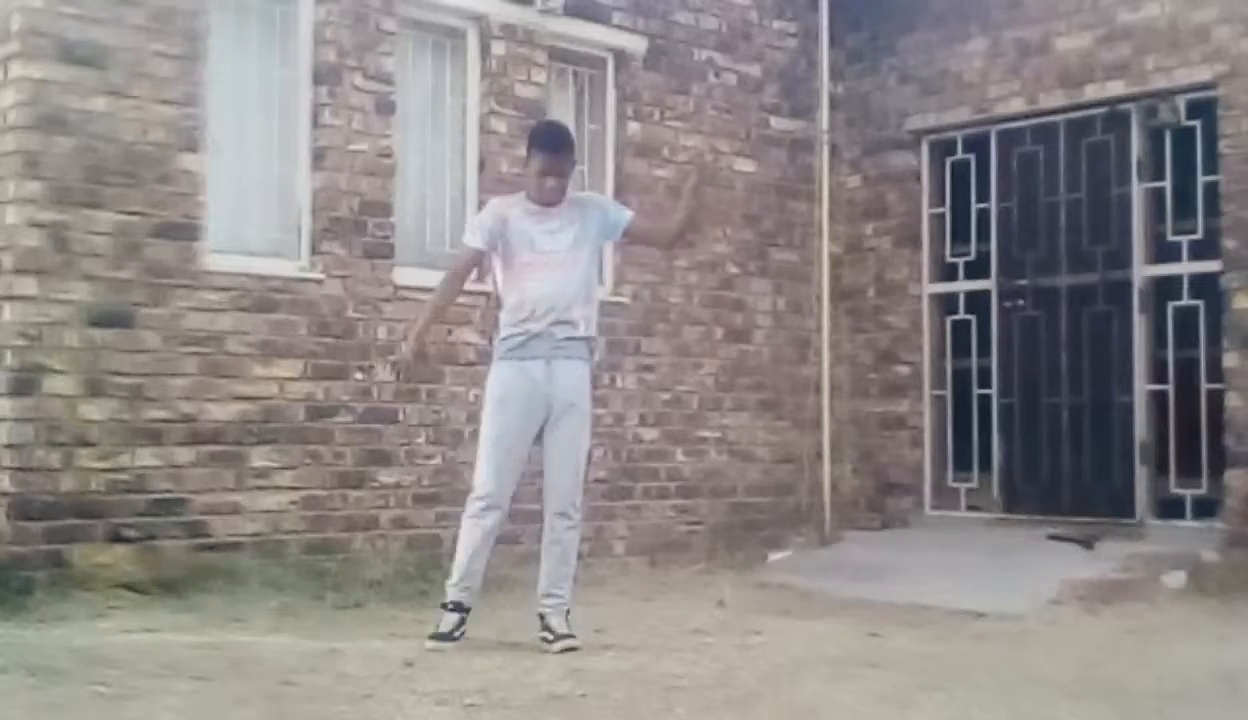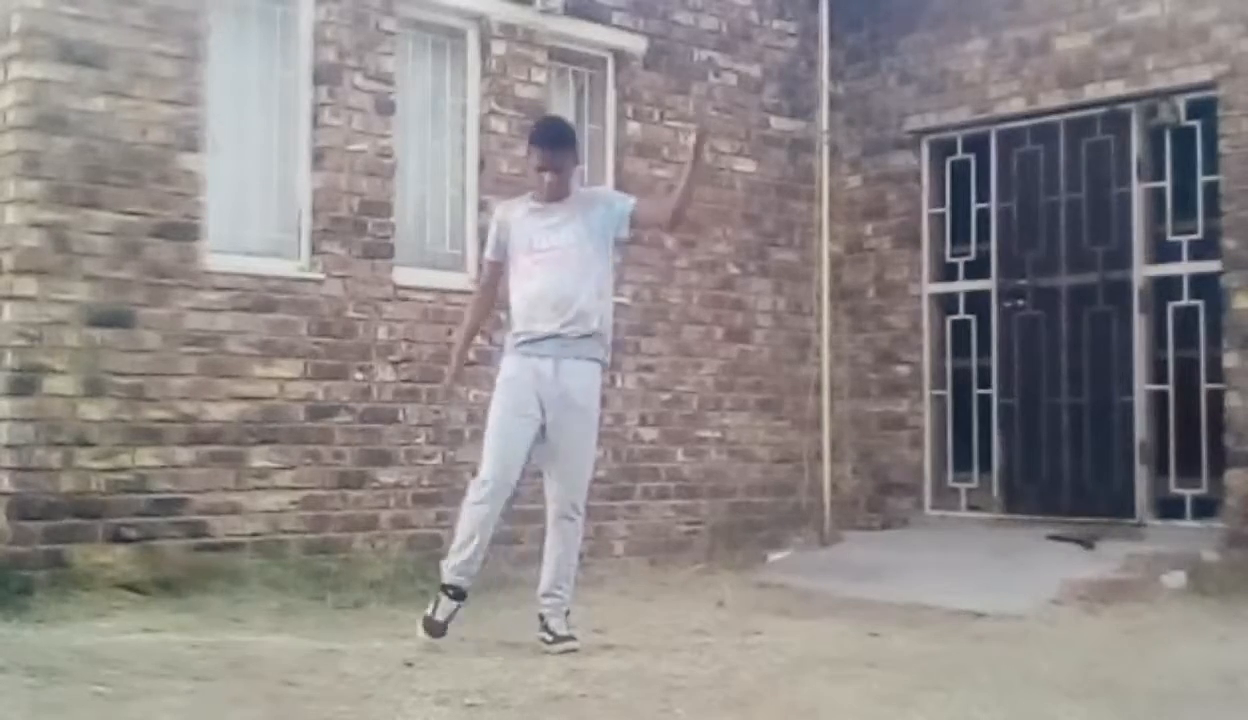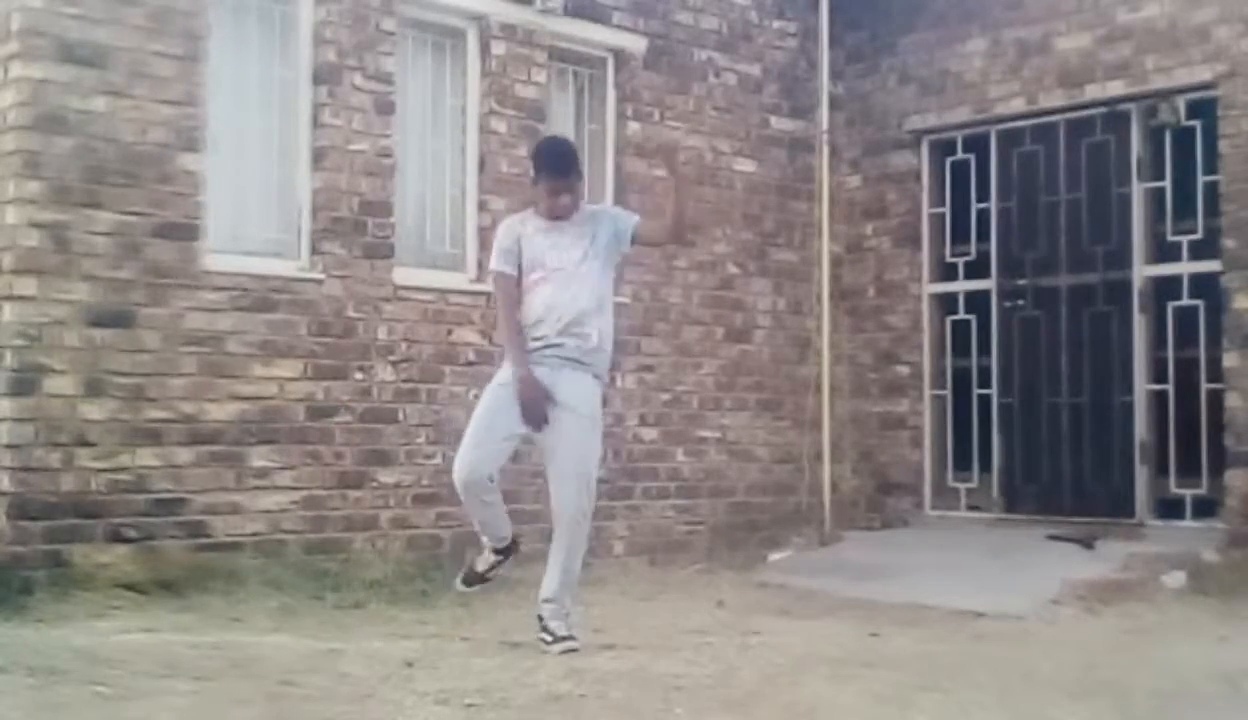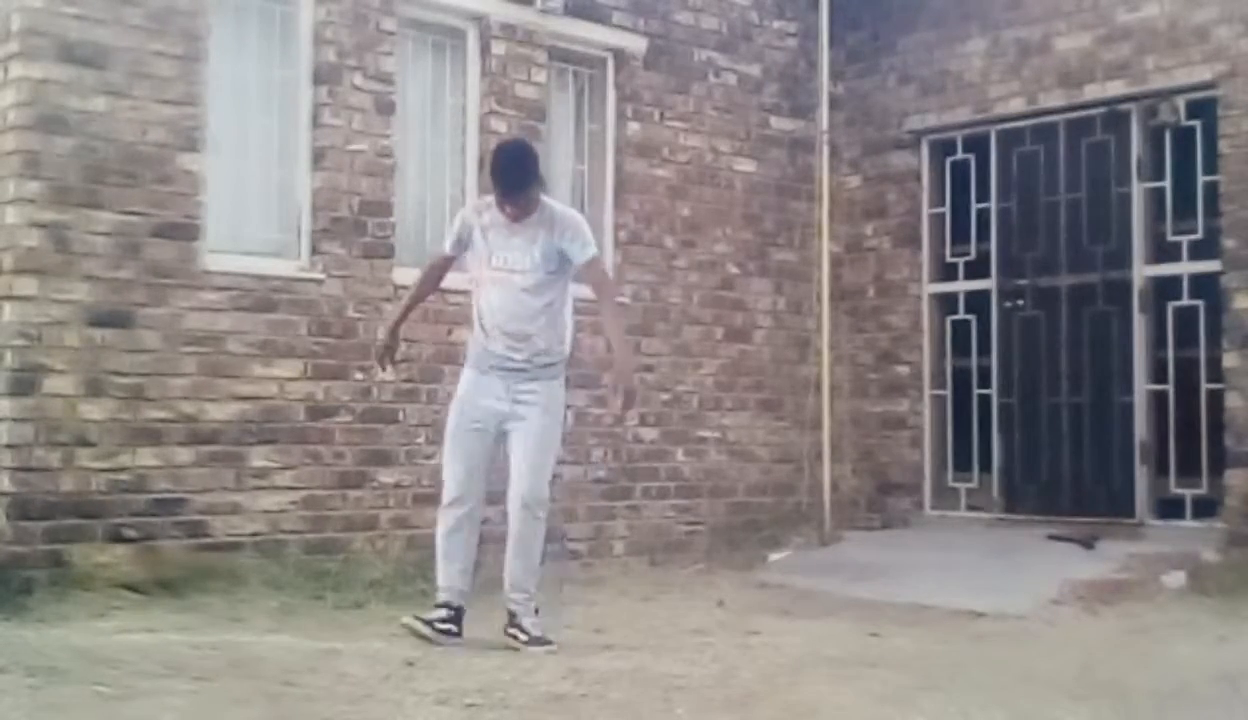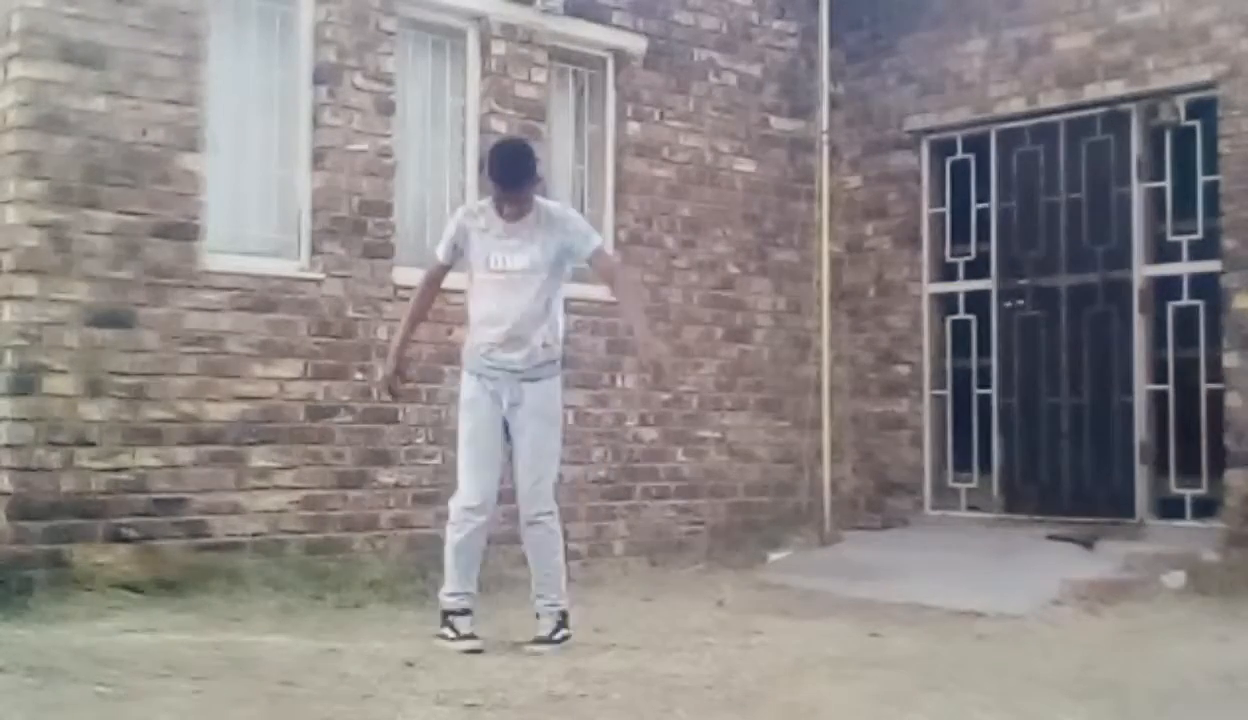
dt=1s
person 1, frame 1
left shoulder: (595, 211)
right shoulder: (500, 213)
left elbow: (668, 235)
right elbow: (460, 273)
left wrist: (692, 191)
right wrist: (419, 332)
left hip: (571, 367)
right hip: (515, 365)
left knee: (565, 499)
right knee: (490, 489)
left ankle: (554, 610)
right ankle: (457, 603)
person 1, frame 2
left shoulder: (603, 207)
right shoulder: (509, 216)
left elbow: (669, 215)
right elbow: (488, 288)
left wrist: (693, 157)
right wrist: (460, 345)
left hip: (580, 367)
right hip: (521, 363)
left knee: (567, 500)
right knee: (493, 479)
left ankle: (553, 613)
right ankle: (453, 585)
person 1, frame 3
left shoulder: (606, 223)
right shoulder: (514, 230)
left elbow: (672, 231)
right elbow: (506, 308)
left wrist: (673, 173)
right wrist: (523, 375)
left hip: (579, 376)
right hip: (520, 371)
left knee: (573, 502)
right knee: (470, 471)
left ankle: (554, 614)
right ankle: (498, 543)
person 1, frame 4
left shoulder: (566, 225)
right shoulder: (474, 217)
left elbow: (605, 290)
right elbow: (437, 270)
left wrist: (622, 358)
right wrist: (395, 325)
left hip: (541, 379)
right hip: (482, 371)
left knee: (527, 496)
right knee: (460, 490)
left ankle: (522, 611)
right ankle: (448, 606)
person 1, frame 5
left shoulder: (563, 223)
right shoulder: (468, 221)
left elbow: (615, 276)
right elbow: (432, 282)
left wrist: (644, 335)
right wrist: (398, 347)
left hip: (539, 379)
right hip: (482, 377)
left knee: (538, 502)
right knee: (474, 497)
left ankle: (552, 611)
right ankle: (456, 609)
